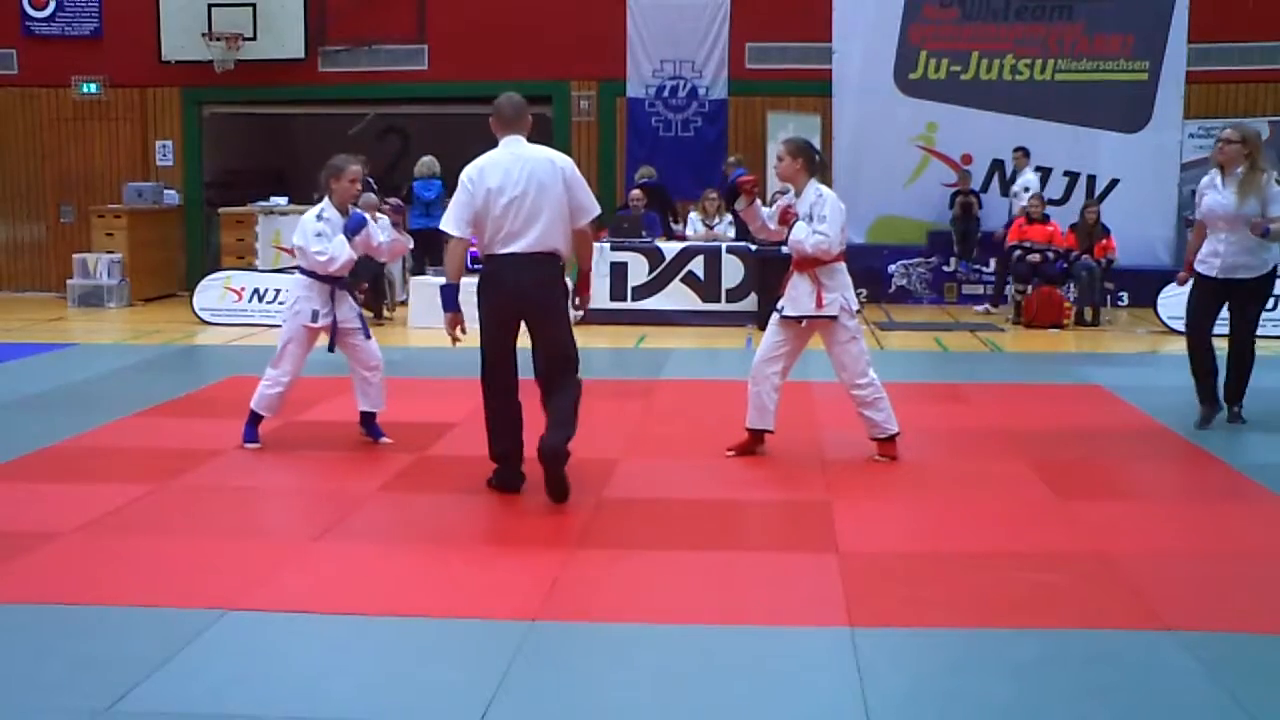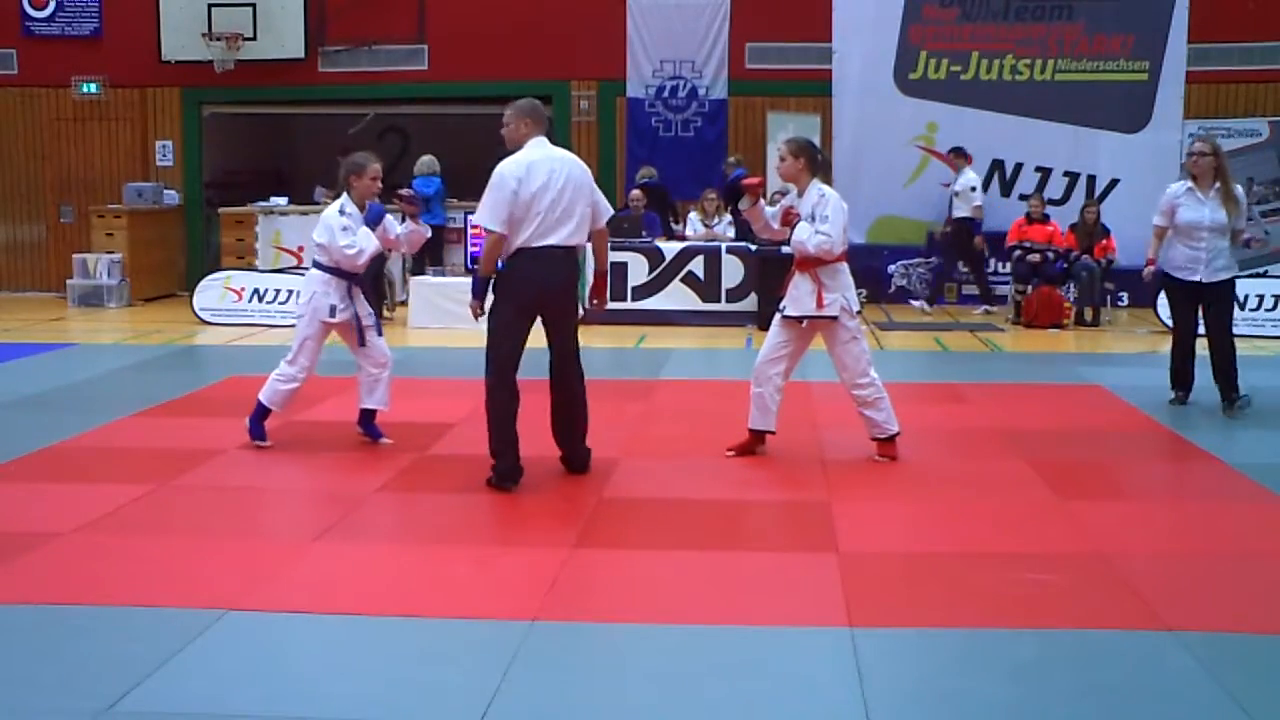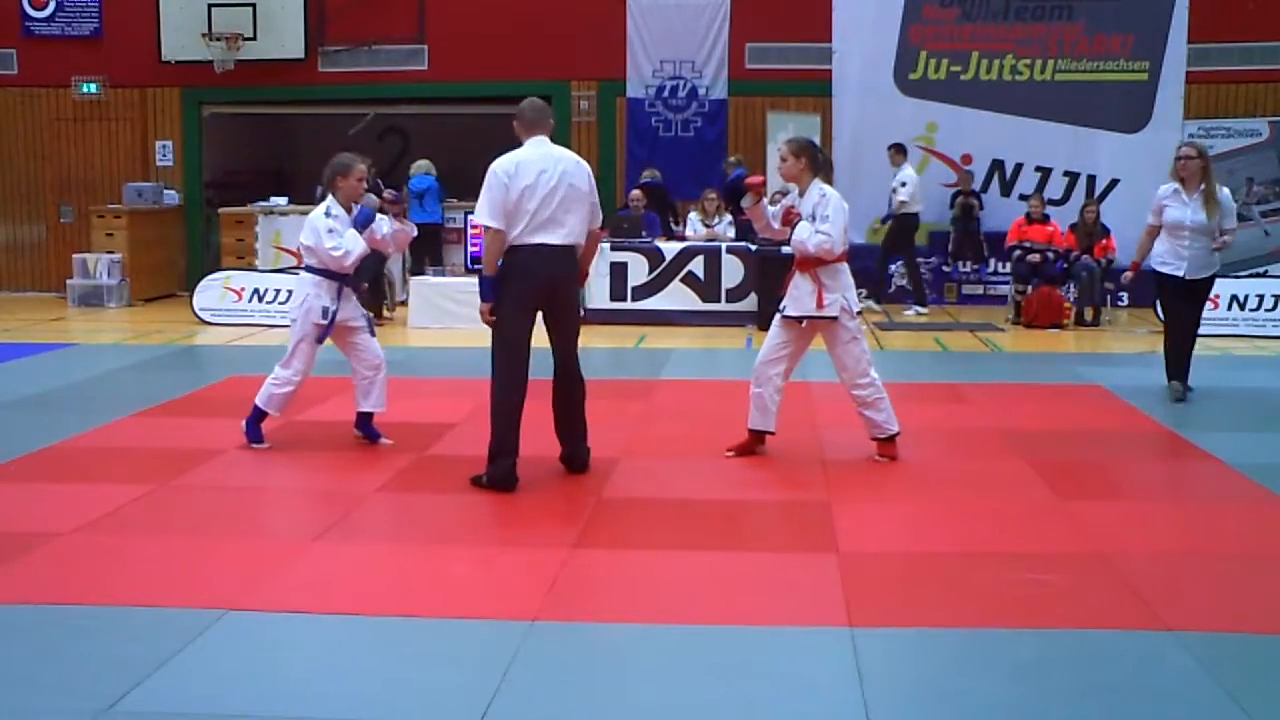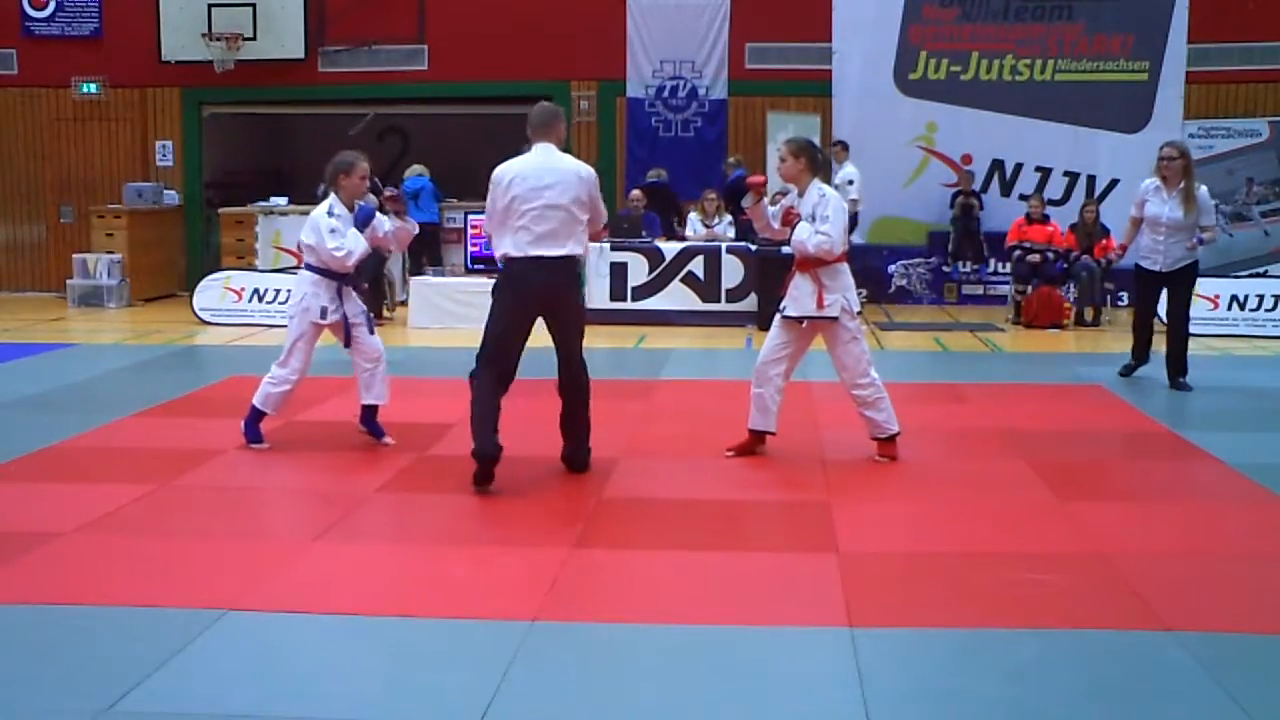
dt=0.5s
person 1, frame 1
left shoulder: (477, 171)
right shoulder: (558, 163)
left elbow: (458, 240)
right elbow: (583, 230)
left wrist: (450, 300)
right wrist: (583, 279)
left hip: (498, 278)
right hip: (545, 276)
left knee: (499, 377)
right knee: (560, 372)
left ankle: (508, 469)
right ankle: (554, 445)
person 1, frame 2
left shoulder: (511, 167)
right shoulder: (576, 165)
left elbow: (496, 237)
right elbow: (600, 228)
left wrist: (480, 287)
right wrist: (600, 278)
left hip: (524, 270)
right hip: (564, 269)
left knee: (501, 368)
right knee: (566, 362)
left ankle: (506, 464)
right ankle: (575, 453)
person 1, frame 3
left shoulder: (506, 165)
right shoulder: (578, 165)
left elbow: (495, 234)
right elbow: (593, 232)
left wrist: (487, 290)
left hip: (522, 267)
right hip: (563, 267)
left knee: (510, 369)
right knee: (567, 360)
left ankle: (502, 469)
right ankle: (575, 453)
person 1, frame 4
left shoulder: (504, 173)
right shoulder: (583, 173)
left elbow: (494, 228)
right elbow: (596, 229)
left hip: (518, 276)
right hip: (563, 276)
left knee: (491, 367)
right knee: (572, 367)
left ankle: (486, 447)
right ankle: (577, 452)
person 2, frame 1
left shoulder: (825, 199)
right shoulder: (790, 201)
left elbow: (826, 246)
right elbow: (764, 229)
left wrist: (794, 226)
right wrist: (749, 201)
left hip: (829, 291)
right hip: (798, 289)
left knee: (856, 372)
right knee: (765, 364)
left ankle: (886, 436)
right ankle: (756, 436)
person 2, frame 2
left shoulder: (827, 198)
right shoulder: (794, 200)
left elbow: (829, 246)
right elbow: (767, 229)
left wrist: (797, 226)
right wrist: (752, 201)
left hip: (831, 291)
right hip: (801, 290)
left knee: (857, 372)
right knee: (768, 364)
left ankle: (886, 436)
right ankle: (757, 436)
person 2, frame 3
left shoulder: (828, 198)
right shoulder: (795, 199)
left elbow: (830, 246)
right elbow: (768, 228)
left wrist: (797, 226)
right wrist: (755, 200)
left hip: (831, 291)
right hip: (801, 289)
left knee: (857, 371)
right knee: (768, 364)
left ankle: (886, 436)
right ankle: (756, 436)
person 2, frame 4
left shoulder: (828, 198)
right shoulder: (795, 199)
left elbow: (829, 246)
right elbow: (767, 227)
left wrist: (796, 227)
right wrist: (756, 198)
left hip: (832, 292)
right hip: (801, 290)
left knee: (857, 372)
right knee: (769, 365)
left ankle: (886, 436)
right ankle: (757, 436)
person 3, frame 1
left shoulder: (358, 219)
right shoulder: (313, 219)
left elbow: (386, 252)
right elbow: (324, 262)
right wrist: (348, 236)
left hip: (339, 297)
right hip: (308, 296)
left knee: (370, 360)
right knee: (284, 367)
left ankle: (369, 423)
right ankle: (252, 424)
person 3, frame 2
left shoulder: (372, 213)
right shoulder: (335, 215)
left elbow: (405, 244)
right elbow: (352, 257)
left wrist: (412, 217)
right wrist: (370, 227)
left hip: (349, 294)
right hip: (323, 292)
left knee: (377, 357)
right knee: (299, 363)
left ankle: (367, 421)
right ankle: (257, 419)
person 3, frame 3
left shoulder: (359, 213)
right shoulder: (321, 217)
left elbow: (393, 244)
right elbow: (340, 258)
right wrist: (359, 230)
left hip: (343, 296)
right hip: (316, 295)
left knee: (371, 359)
right knee: (294, 367)
left ankle: (364, 424)
right ankle: (253, 422)
person 3, frame 4
left shoulder: (361, 211)
right shoulder: (323, 216)
left elbow: (396, 241)
right elbow: (340, 258)
left wrist: (399, 215)
right wrist: (359, 229)
left hip: (342, 294)
right hip: (314, 293)
left knee: (372, 354)
right knee: (291, 365)
left ankle: (369, 421)
right ankle: (252, 423)
person 4, frame 1
right shoulder: (1208, 183)
right wrist: (1187, 267)
left hip: (1255, 274)
right hip: (1210, 271)
left knee: (1242, 339)
right knee: (1196, 332)
left ankle: (1234, 402)
right ankle: (1208, 401)
person 4, frame 2
left shoulder: (1233, 195)
right shoulder: (1175, 193)
left elbow: (1236, 234)
right elbow: (1158, 235)
left wrist: (1249, 242)
right wrist: (1150, 263)
left hip: (1220, 276)
right hip: (1179, 276)
left knee: (1221, 334)
right knee: (1183, 334)
left ankle: (1231, 394)
right ankle: (1181, 389)
person 4, frame 3
left shoulder: (1220, 196)
right shoulder: (1165, 193)
left elbow: (1229, 234)
right elbow: (1150, 233)
left wrist: (1224, 242)
right wrist: (1134, 266)
left hip: (1202, 272)
right hip: (1167, 269)
left knee: (1189, 327)
right knee: (1175, 326)
left ankle: (1180, 377)
right ankle: (1176, 381)
person 4, frame 4
left shoulder: (1199, 194)
right shoulder: (1147, 188)
left elbow: (1210, 231)
right elbow: (1134, 223)
left wrist: (1200, 240)
right wrist: (1123, 246)
left hip: (1183, 266)
right hip: (1146, 263)
left knee: (1178, 319)
right knee: (1142, 314)
left ankle: (1177, 374)
right ankle: (1138, 358)
